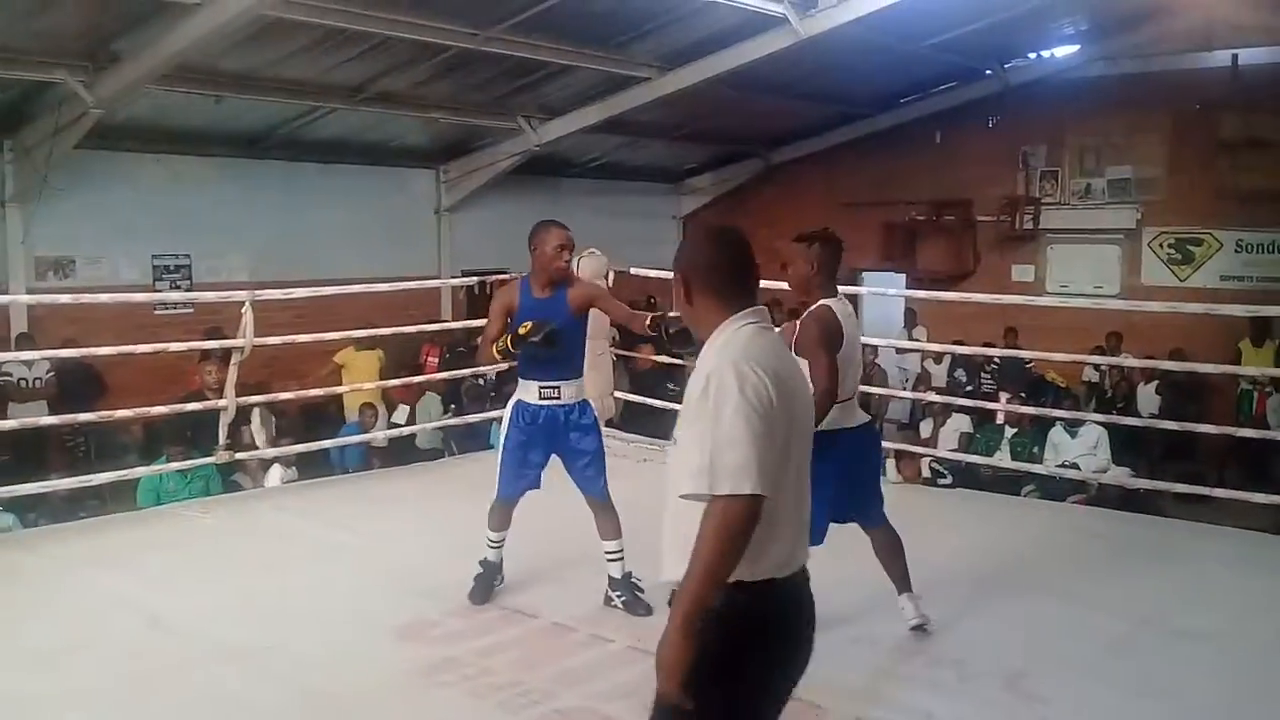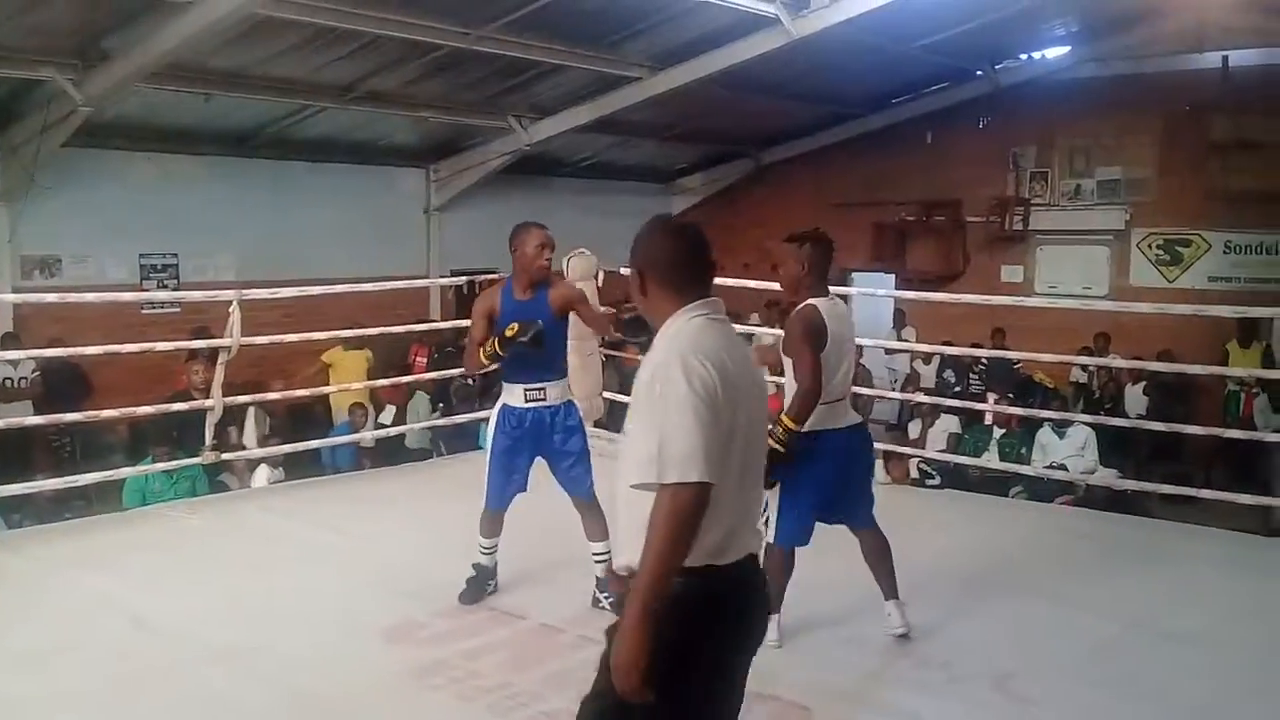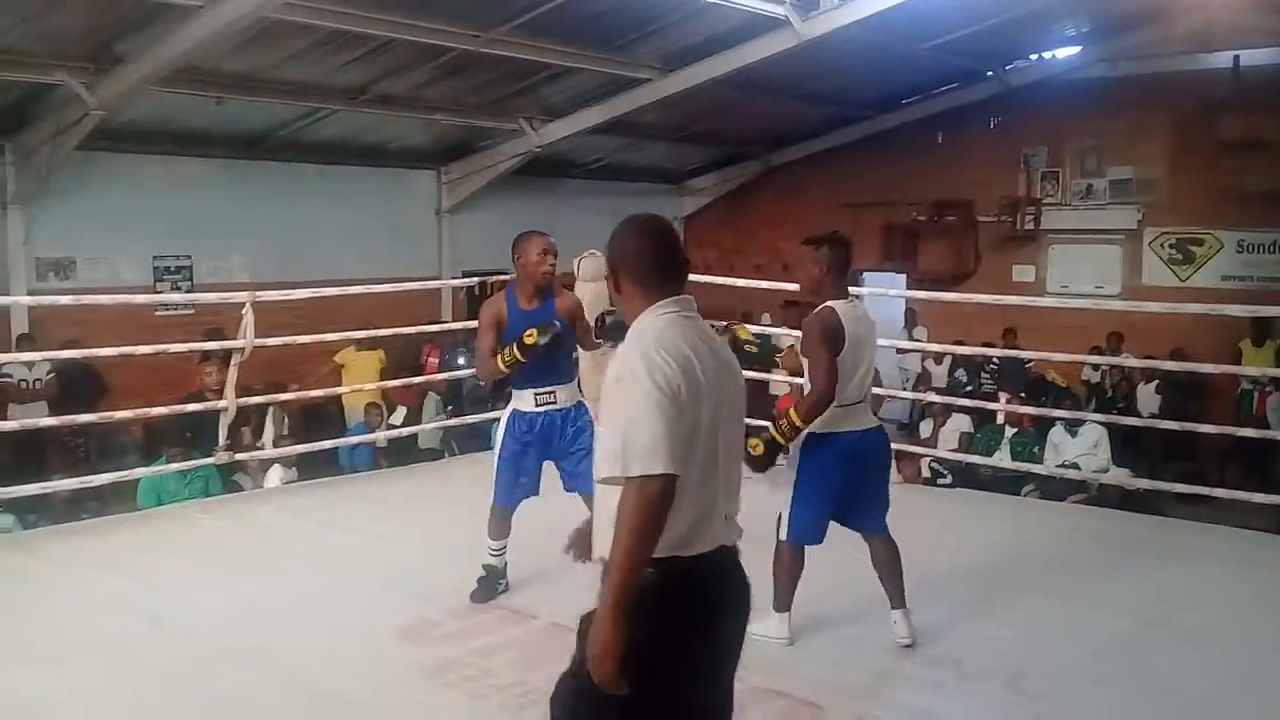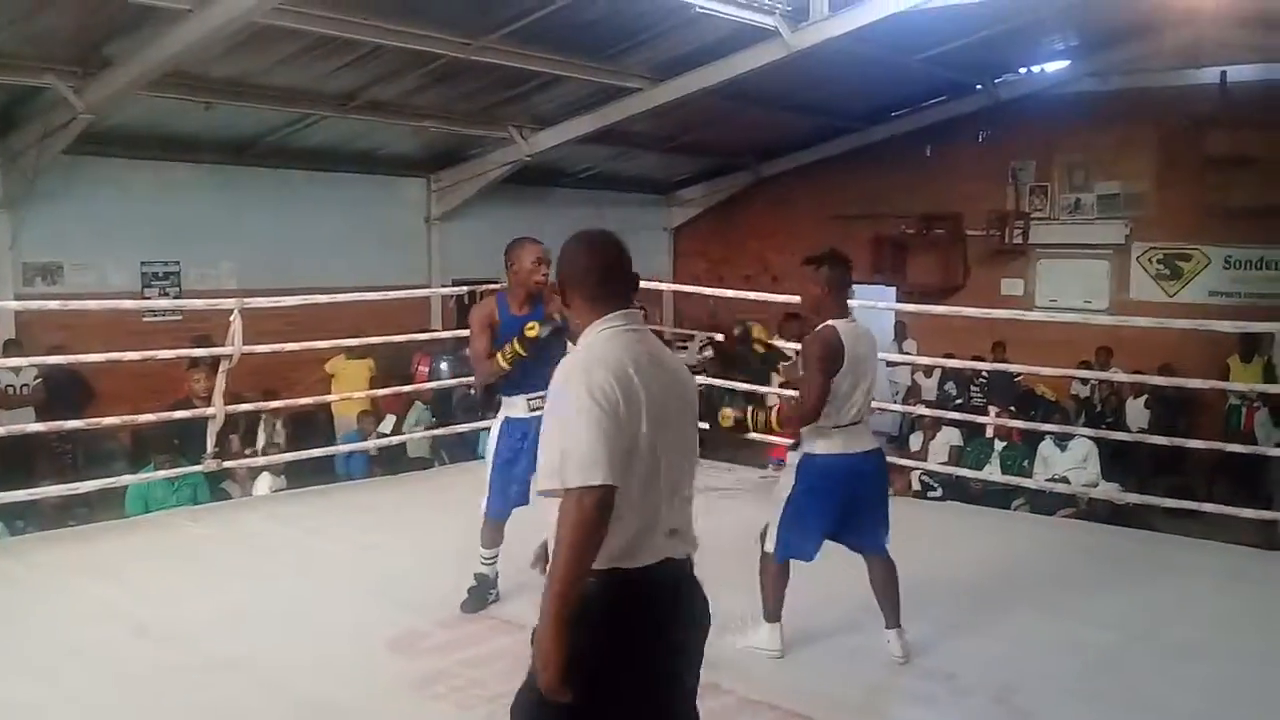
dt=0.1s
person 1, frame 1
left shoulder: (729, 365)
right shoulder: (773, 355)
left elbow: (735, 508)
left wrist: (680, 626)
left hip: (738, 615)
right hip: (777, 602)
person 1, frame 2
left shoulder: (677, 357)
right shoulder: (734, 350)
left elbow: (683, 496)
left wrist: (637, 619)
right wrist: (639, 570)
left hip: (690, 599)
right hip: (737, 588)
person 1, frame 3
left shoulder: (645, 353)
right shoulder: (713, 348)
left elbow: (651, 490)
left wrist: (610, 612)
left hip: (665, 590)
right hip: (716, 580)
person 1, frame 4
left shoulder: (585, 369)
right shoulder: (671, 366)
left elbow: (588, 503)
left wrist: (552, 620)
left hip: (612, 600)
right hip: (676, 592)
person 2, frame 1
left shoulder: (816, 320)
right shoulder: (843, 309)
left elbow: (825, 393)
left hip: (829, 438)
right hip: (857, 432)
right knee: (874, 519)
right ankle: (909, 602)
person 2, frame 2
left shoulder: (803, 319)
right shoulder: (841, 311)
left elbow: (807, 394)
left wrist: (773, 446)
left hip: (816, 439)
right hip: (852, 432)
left knee: (781, 532)
right knee: (864, 523)
left ankle: (769, 621)
right ankle: (895, 611)
person 2, frame 3
left shoulder: (821, 321)
right shoulder: (862, 315)
left elbow: (821, 394)
left wrist: (774, 439)
left hip: (830, 441)
right hip: (869, 436)
left knee: (790, 532)
right knee: (875, 529)
left ankle: (778, 619)
right ankle: (901, 617)
person 2, frame 4
left shoulder: (823, 339)
right shoulder: (863, 336)
left elbow: (807, 410)
left wrist: (748, 419)
left hip: (823, 462)
right hip: (866, 457)
left knee: (776, 543)
right knee: (874, 548)
left ankle: (770, 631)
right ankle: (896, 636)
person 3, frame 1
left shoulder: (582, 291)
right shoulder: (509, 296)
left elbow: (632, 319)
right elbow: (484, 355)
left wrist: (660, 325)
right wrist: (514, 342)
left hip: (573, 408)
right hip: (528, 409)
left knee: (599, 497)
right knee: (506, 497)
left ankle: (618, 581)
right ankle: (491, 567)
person 3, frame 2
left shoulder: (564, 292)
right shoulder: (490, 299)
left elbow: (604, 326)
right elbow: (470, 362)
right wrist: (498, 343)
left hip: (560, 409)
right hip: (516, 412)
left knee: (586, 498)
right knee: (497, 502)
left ankle: (604, 581)
right ankle: (484, 571)
person 3, frame 3
left shoulder: (566, 301)
right shoulder: (495, 308)
left elbow: (590, 343)
right elbow: (485, 372)
right wrist: (522, 349)
left hip: (569, 413)
right hip: (524, 416)
left knee: (596, 494)
right knee: (503, 504)
right ankle: (495, 571)
person 3, frame 4
left shoulder: (556, 305)
right shoulder: (485, 313)
right elbow: (482, 375)
right wrist: (521, 342)
right hip: (515, 422)
right knee: (497, 511)
right ankle: (486, 579)
